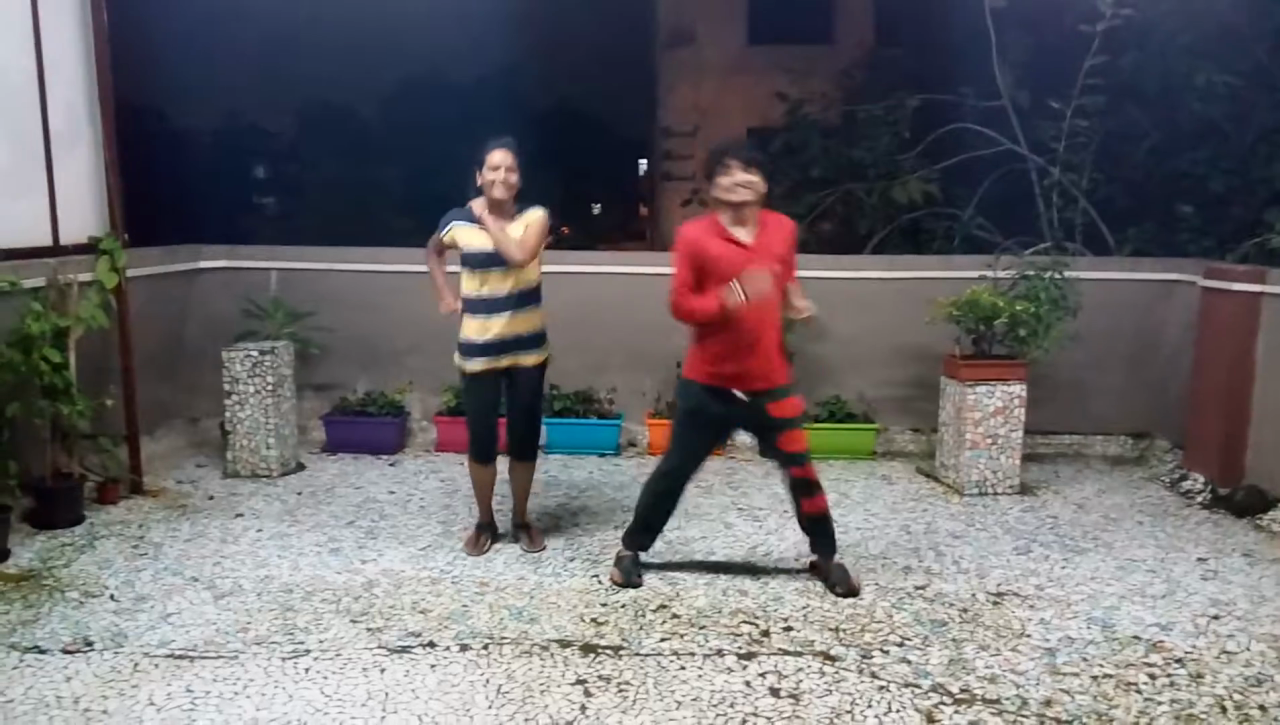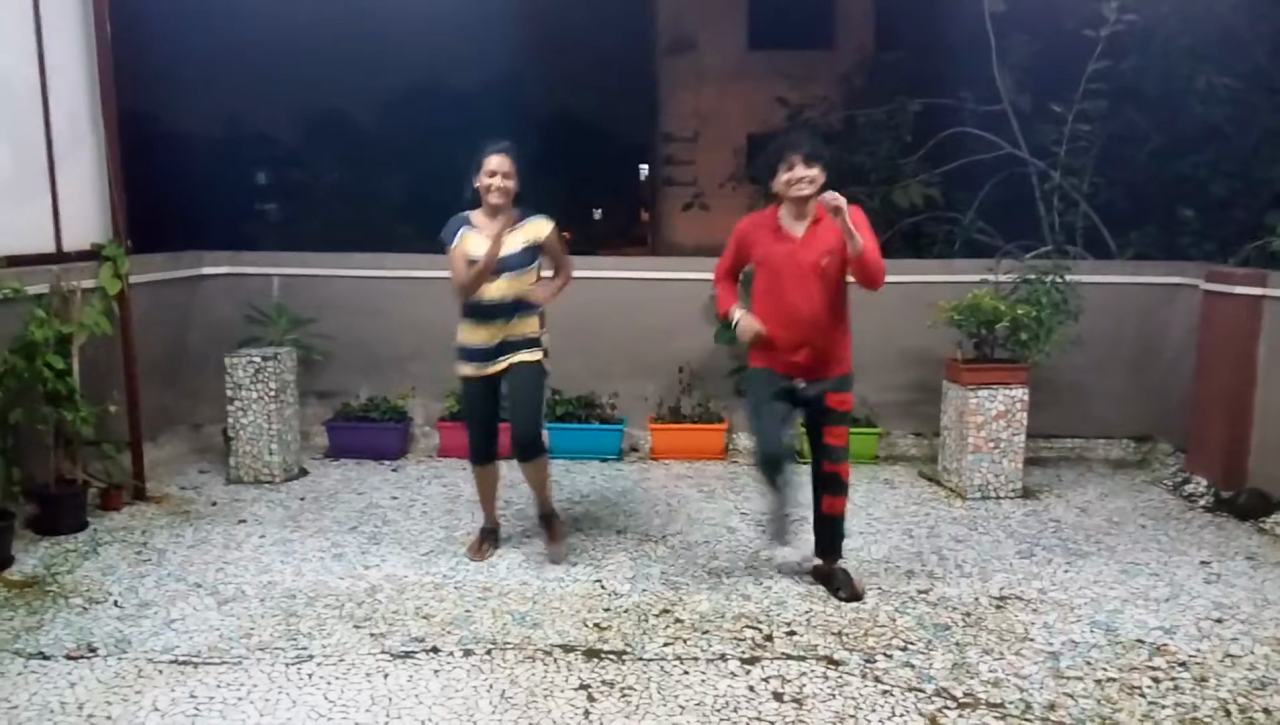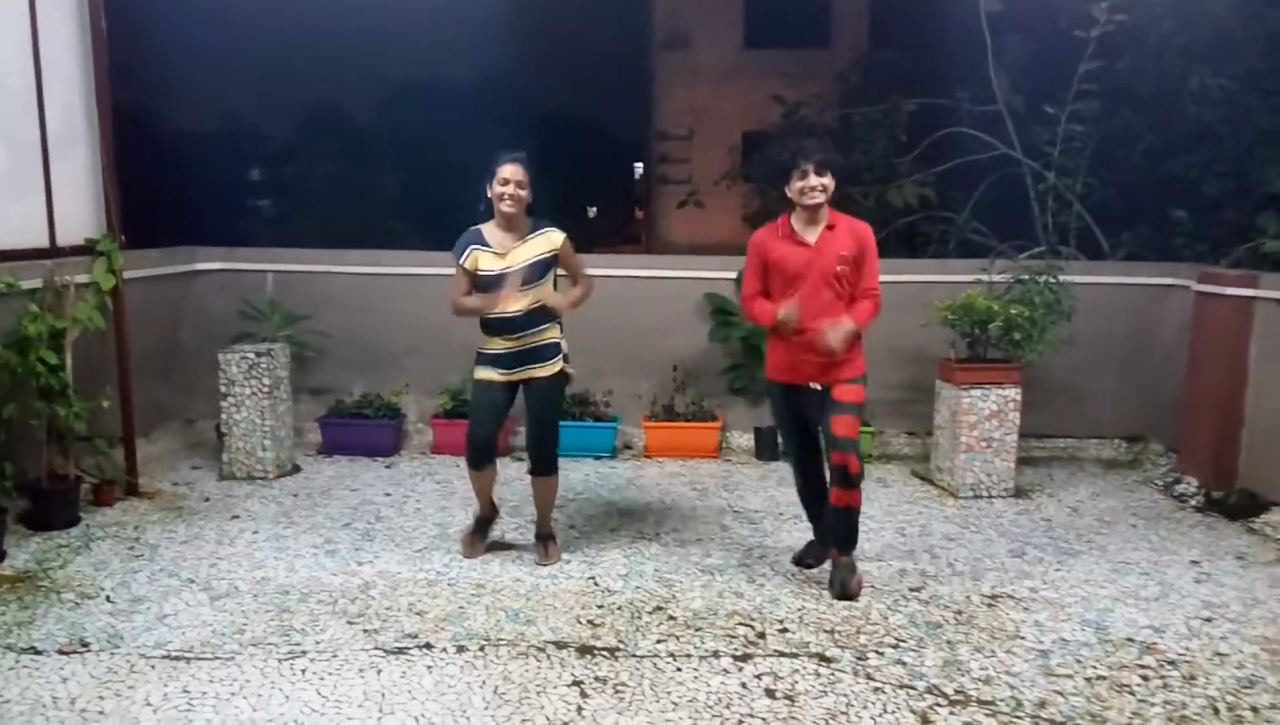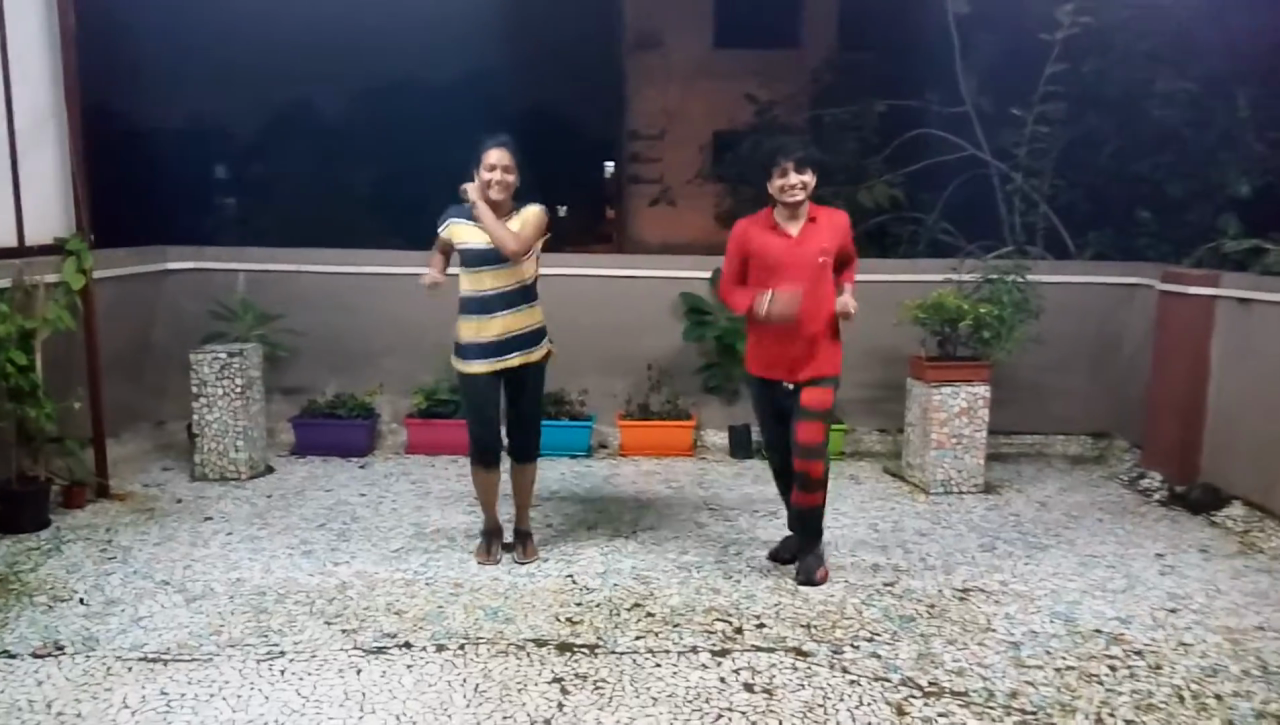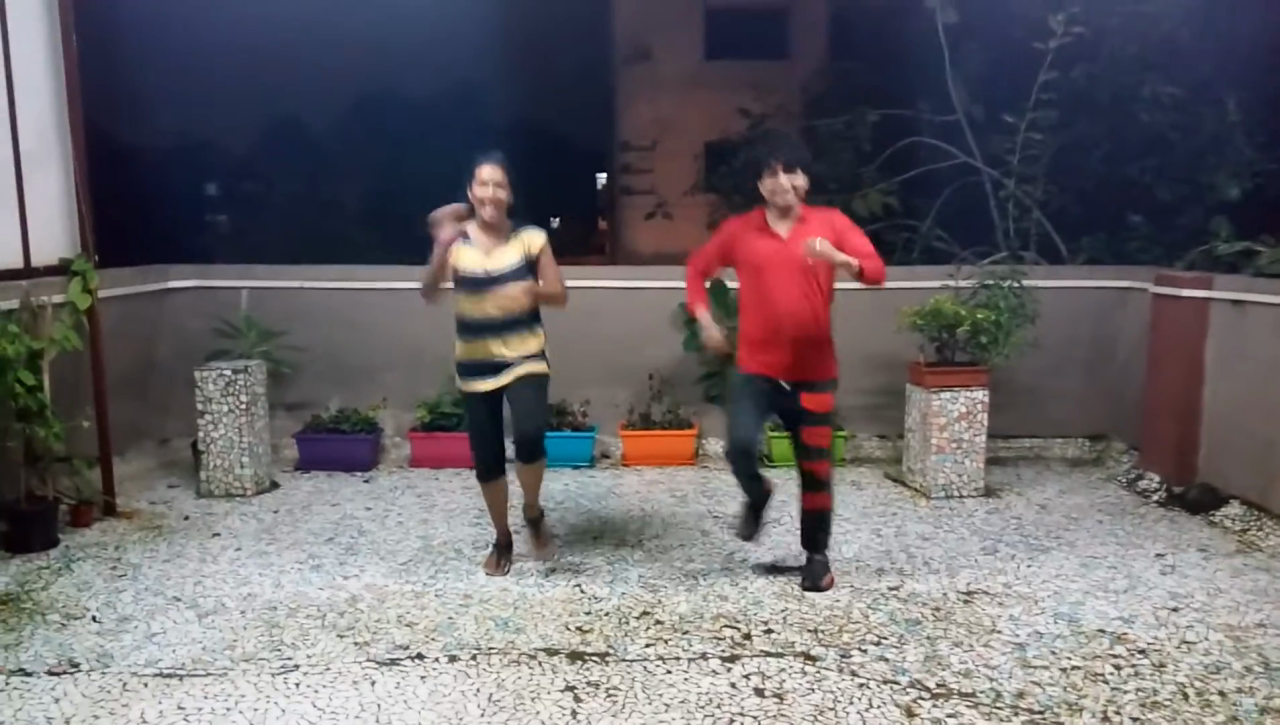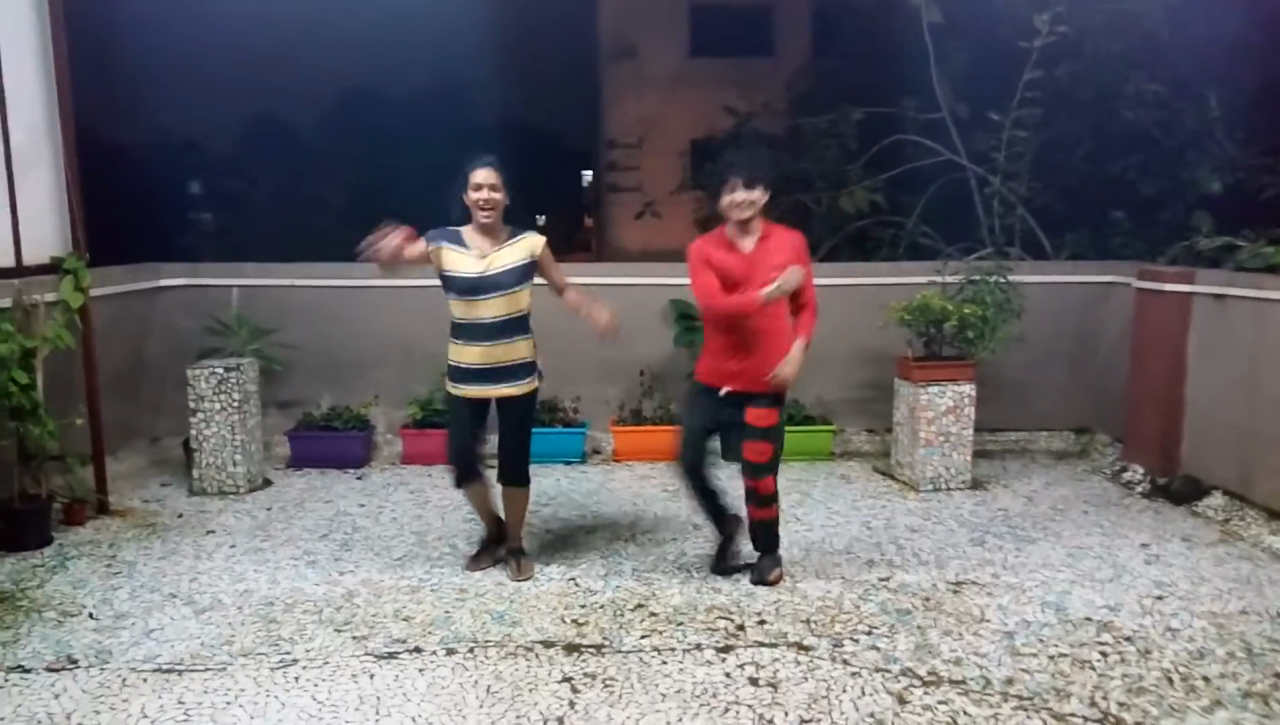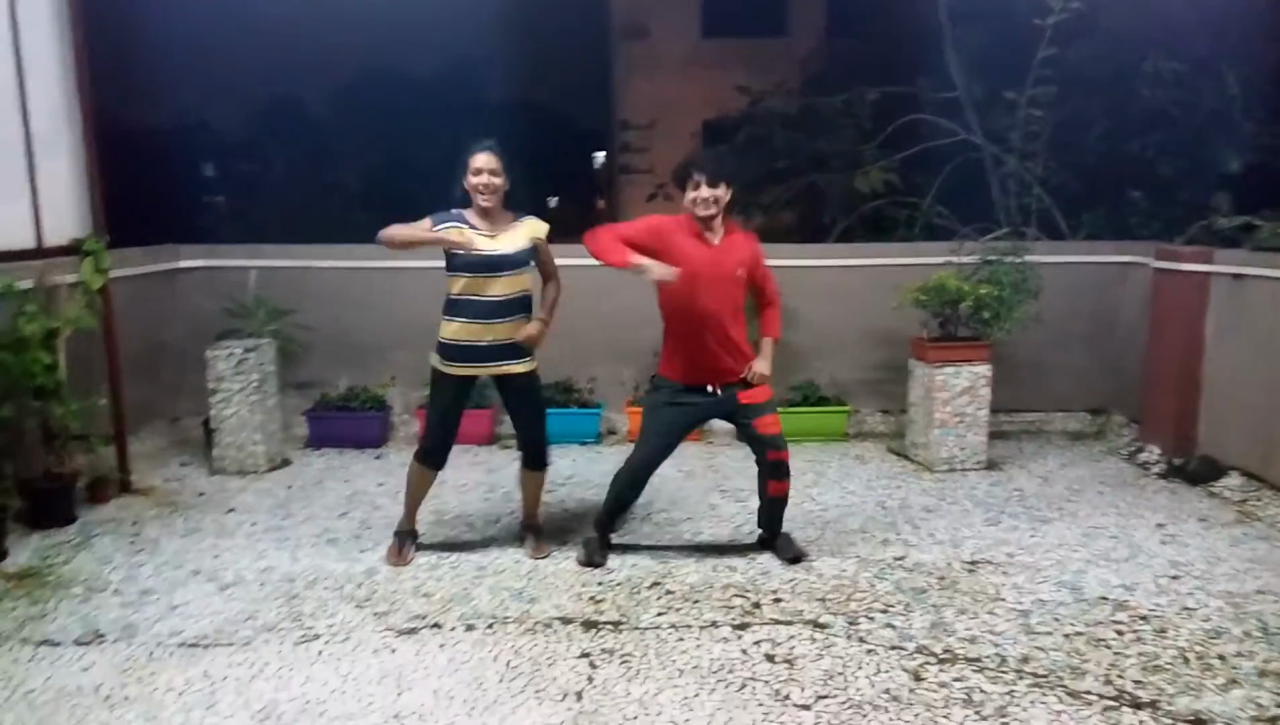
dt=0.3s
person 1, frame 1
left shoulder: (783, 230)
right shoulder: (695, 236)
right elbow: (681, 304)
left wrist: (794, 301)
right wrist: (733, 297)
left hip: (770, 380)
right hip: (708, 382)
left knee: (801, 469)
right knee: (676, 468)
left ankle: (826, 556)
right ankle: (632, 548)
person 1, frame 2
left shoulder: (847, 218)
right shoulder: (751, 229)
left elbow: (873, 277)
right elbow: (724, 275)
left wrist: (846, 226)
right wrist: (736, 313)
left hip: (829, 370)
right hip: (771, 368)
left knee: (833, 467)
right knee: (771, 449)
left ankle: (829, 561)
right ankle: (779, 498)
person 1, frame 3
left shoulder: (857, 233)
right shoulder: (764, 240)
left elbow: (870, 299)
right elbow: (750, 301)
left wrist: (846, 329)
right wrist: (778, 315)
left hip: (841, 372)
right hip: (787, 374)
left knee: (845, 459)
right knee: (804, 463)
left ankle: (844, 555)
right ankle: (822, 536)
person 1, frame 4
left shoulder: (837, 223)
right shoulder: (746, 231)
right elbow: (729, 290)
left wrist: (847, 294)
right wrist: (762, 304)
left hip: (818, 367)
right hip: (766, 368)
left knee: (809, 460)
right knee: (780, 459)
left ankle: (811, 546)
right ankle: (798, 532)
person 1, frame 5
left shoulder: (831, 223)
right shoulder: (738, 230)
left elbow: (876, 272)
right elbow: (697, 270)
left wrist: (837, 259)
right wrist: (703, 315)
left hip: (813, 369)
right hip: (754, 369)
left knee: (815, 466)
right knee: (739, 445)
left ankle: (817, 553)
right ankle: (757, 496)
person 1, frame 6
left shoulder: (790, 243)
right shoulder: (703, 249)
left elbow: (806, 306)
right elbow: (710, 305)
left wrist: (796, 354)
right wrist: (769, 293)
left hip: (763, 384)
right hip: (712, 380)
left knee: (759, 475)
right knee: (689, 460)
left ankle: (768, 553)
right ankle: (726, 526)
person 1, frame 7
left shoulder: (745, 243)
right shoulder: (664, 230)
left elbow: (769, 300)
right elbow: (600, 239)
left wrist: (766, 354)
right wrist: (646, 264)
left hip: (738, 376)
right hip: (679, 382)
left knee: (775, 452)
right knee: (641, 463)
left ankle: (772, 531)
right ankle: (601, 534)
person 2, frame 1
left shoulder: (534, 217)
right shoulder: (457, 222)
left elbow: (520, 256)
right elbow: (433, 253)
left wrist: (488, 220)
right wrist: (444, 292)
left hip: (526, 345)
right hip: (477, 348)
left knee: (523, 437)
right knee: (482, 440)
left ankle: (521, 519)
right ankle: (485, 521)
person 2, frame 2
left shoulder: (537, 226)
right shoulder: (460, 227)
left elbow: (565, 269)
right elbow: (462, 286)
left wrist: (546, 290)
right wrist: (495, 244)
left hip: (523, 347)
right hip: (476, 351)
left knee: (526, 435)
right knee: (481, 443)
left ankle: (547, 511)
right ankle: (490, 526)
person 2, frame 3
left shoulder: (550, 237)
right shoulder: (471, 242)
left elbow: (584, 282)
right elbow: (458, 303)
left wrist: (567, 301)
right wrist: (493, 301)
left hip: (544, 357)
right hip: (494, 359)
left knee: (543, 449)
right knee: (478, 446)
left ankle: (544, 531)
right ankle: (485, 513)
person 2, frame 4
left shoulder: (533, 214)
right shoulder: (454, 219)
left elbow: (513, 246)
right elbow: (439, 254)
left wrist: (480, 207)
right wrist: (434, 273)
left hip: (525, 344)
right hip: (476, 348)
left knee: (525, 439)
right knee: (485, 441)
left ankle: (522, 528)
right ankle: (491, 527)
person 2, frame 5
left shoulder: (532, 238)
right shoulder: (456, 238)
left elbow: (557, 291)
right elbow: (430, 294)
left wrist: (534, 295)
right wrist: (443, 244)
left hip: (524, 359)
right hip: (475, 367)
left knee: (530, 437)
right knee: (487, 458)
left ankle: (534, 512)
right ankle: (502, 538)
person 2, frame 6
left shoulder: (528, 243)
right shoulder: (443, 240)
left elbow: (562, 287)
right elbow: (386, 253)
left wrist: (592, 311)
right wrist: (388, 250)
left hip: (516, 370)
right hip: (466, 372)
left knee: (514, 461)
right knee: (461, 460)
left ankle: (515, 546)
right ankle: (494, 530)
person 2, frame 7
left shoulder: (530, 228)
right shoulder: (448, 223)
left elbow: (553, 279)
right elbow: (388, 237)
left wrist: (541, 321)
right wrist: (441, 235)
left hip: (512, 355)
right hip: (457, 353)
left knee: (535, 444)
right knee: (434, 444)
left ankle: (530, 524)
right ankle: (406, 530)
